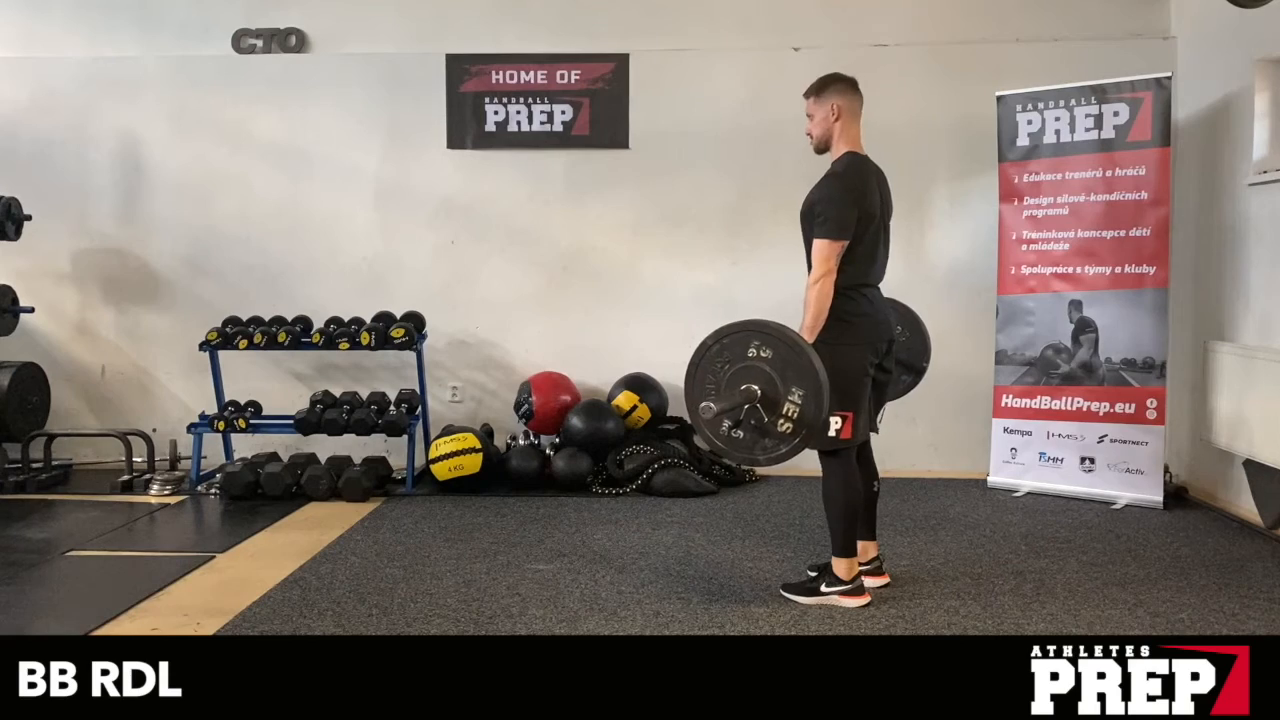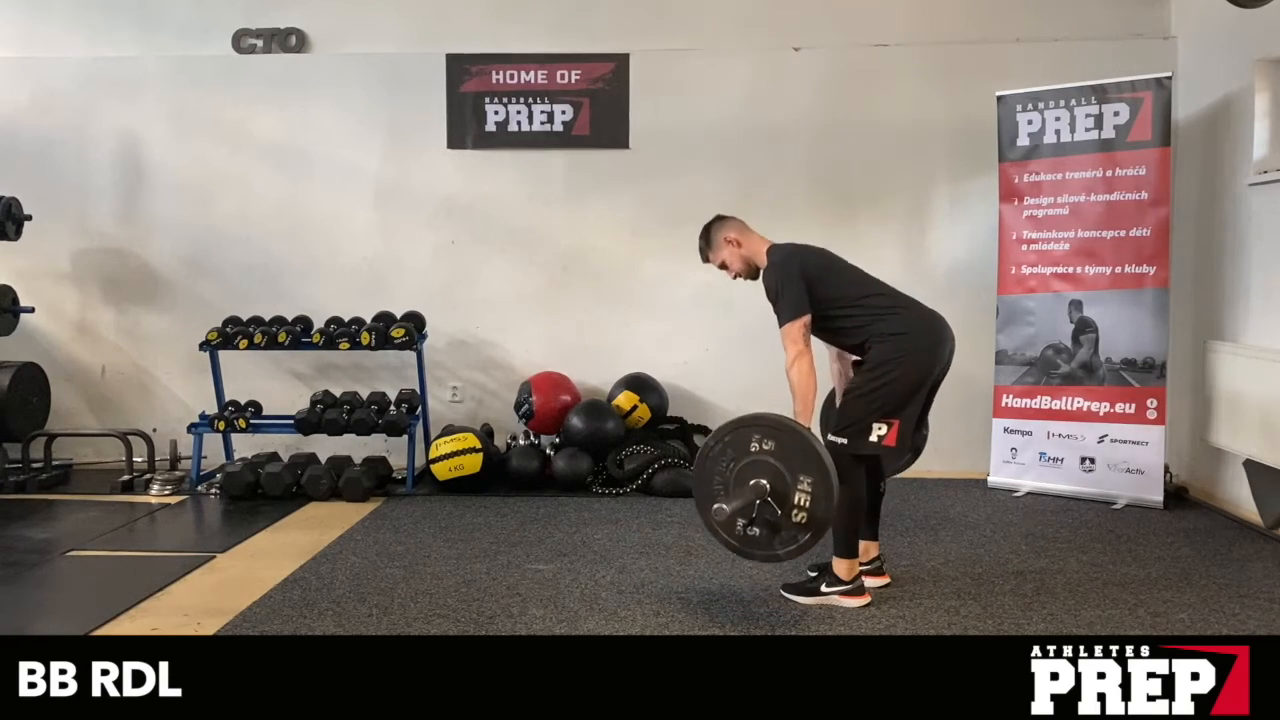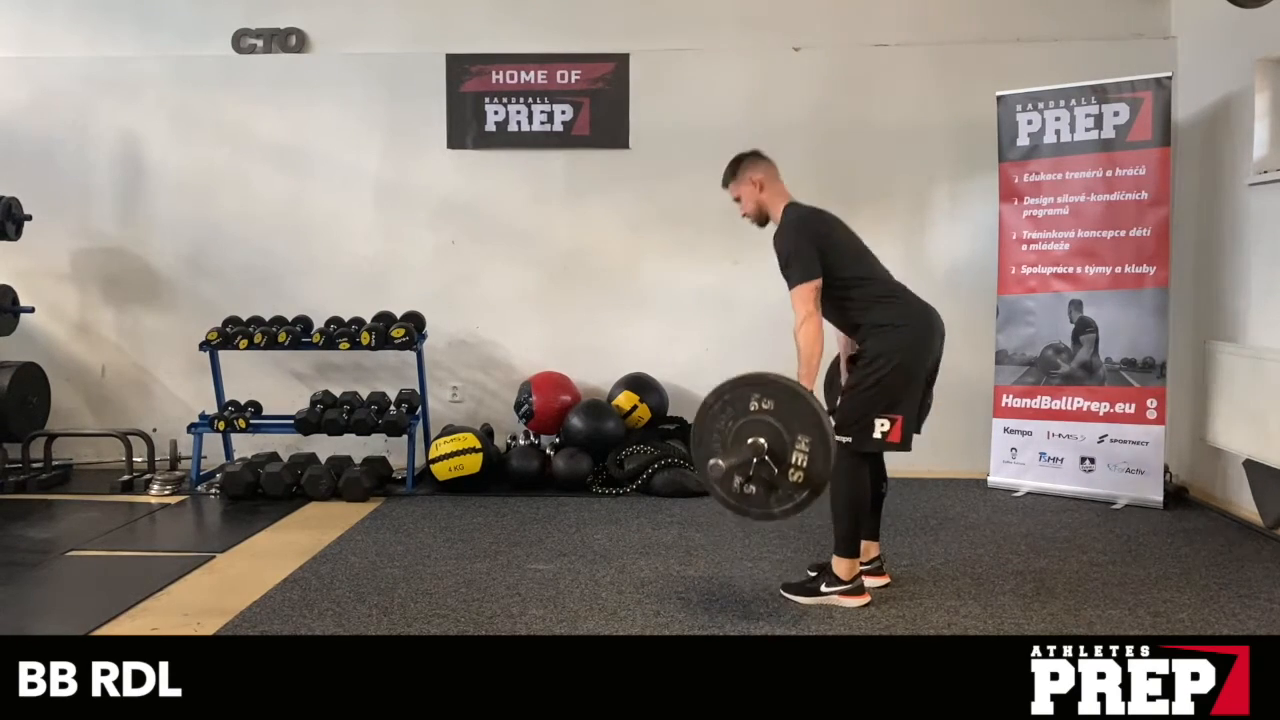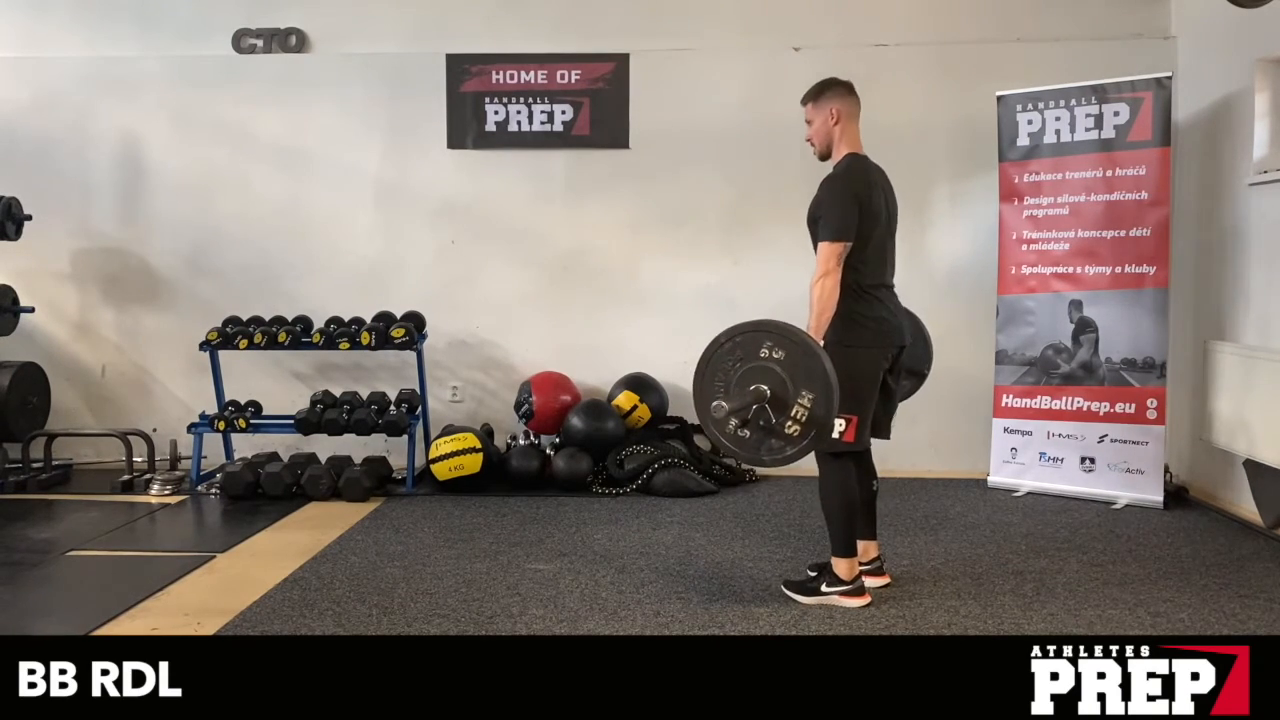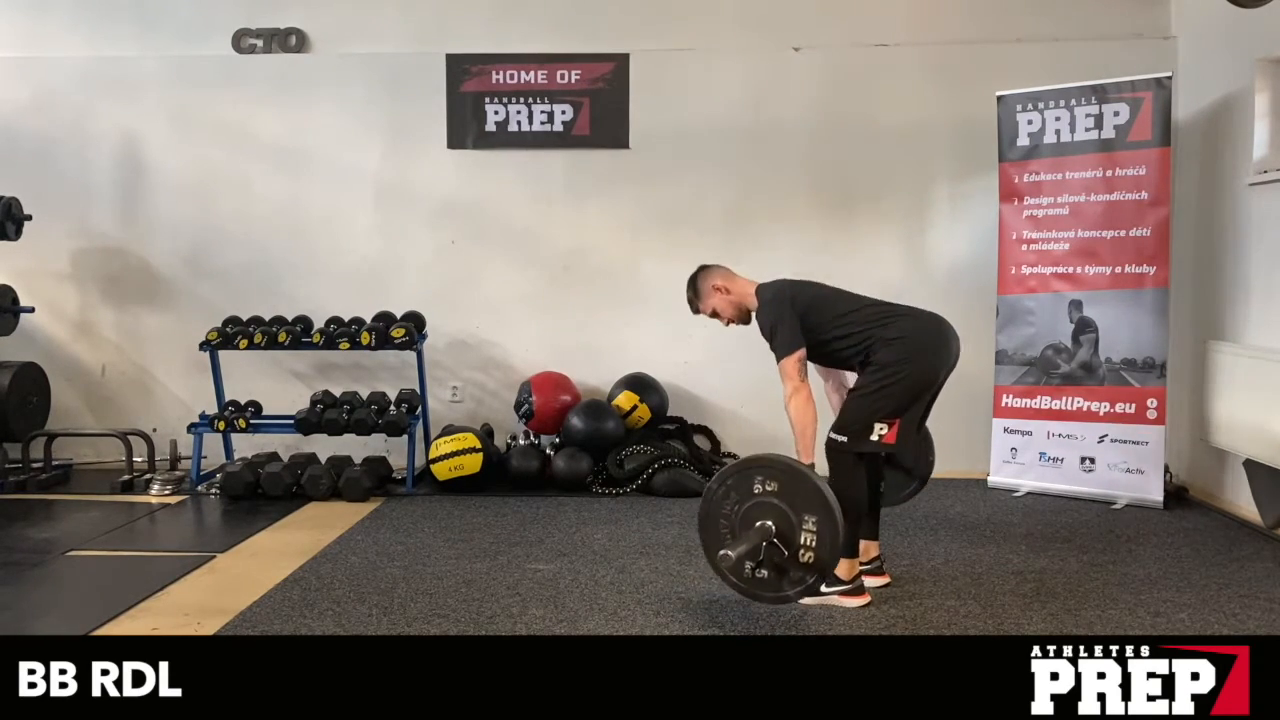
dt=1s
person 1, frame 1
left shoulder: (840, 182)
right shoulder: (871, 177)
left elbow: (824, 274)
left wrist: (801, 347)
left hip: (845, 334)
right hip: (871, 326)
left knee: (837, 451)
right knee: (855, 446)
left ankle: (844, 578)
right ankle: (866, 558)
person 1, frame 2
left shoulder: (780, 269)
right shoulder: (797, 260)
left elbow: (798, 355)
right elbow: (839, 340)
left wrist: (801, 432)
right wrist: (847, 404)
left hip: (906, 345)
right hip: (928, 337)
left knee: (844, 448)
right knee: (858, 445)
left ankle: (844, 578)
right ankle: (868, 559)
person 1, frame 3
left shoulder: (792, 229)
right shoulder: (810, 222)
left elbow: (807, 317)
left wrist: (804, 395)
right wrist: (851, 369)
left hip: (897, 338)
right hip: (914, 330)
left knee: (849, 445)
right knee: (862, 446)
left ankle: (842, 577)
right ankle: (867, 559)
person 1, frame 4
left shoulder: (842, 183)
right shoulder: (875, 178)
left elbow: (829, 274)
left hip: (856, 336)
right hip: (883, 328)
left knee: (835, 450)
right knee: (852, 448)
left ankle: (843, 577)
right ankle: (868, 559)
person 1, frame 5
left shoulder: (772, 306)
right shoulder: (787, 298)
left elbow: (797, 391)
right elbow: (833, 375)
left wrist: (805, 468)
right wrist: (849, 426)
left hip: (913, 349)
right hip: (933, 341)
left knee: (845, 447)
right knee: (859, 445)
left ankle: (845, 578)
right ankle: (869, 559)
